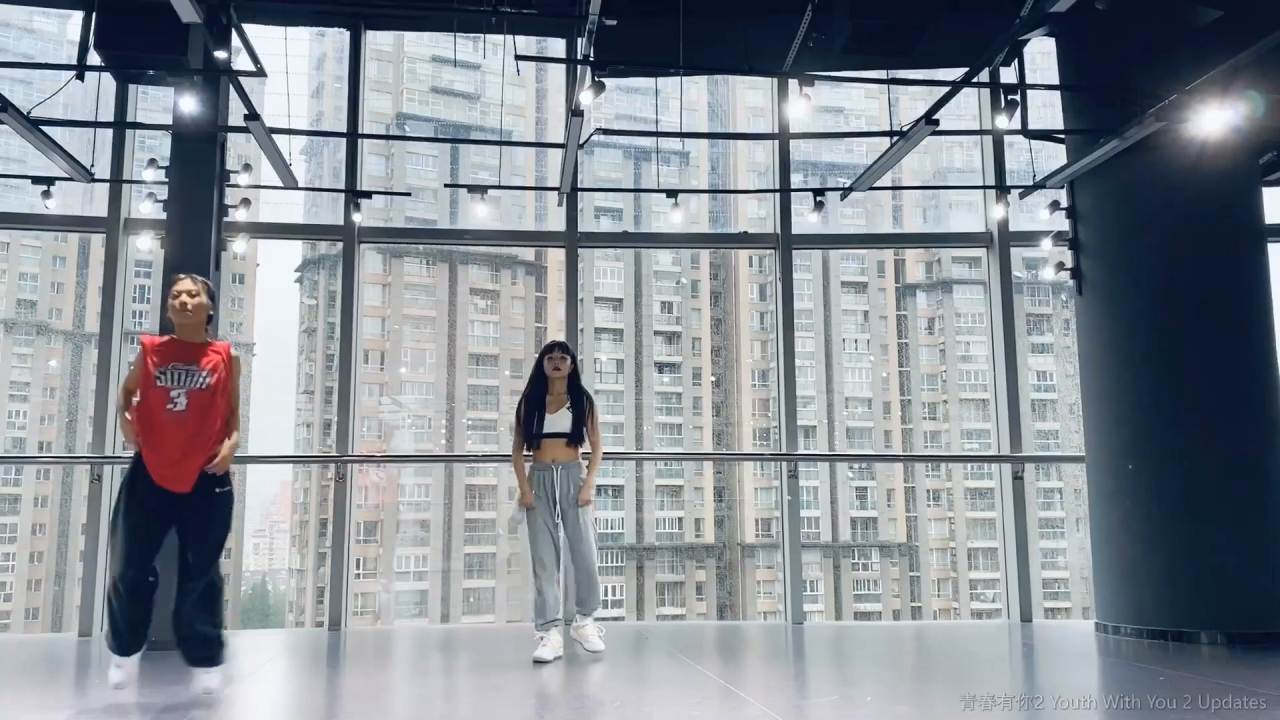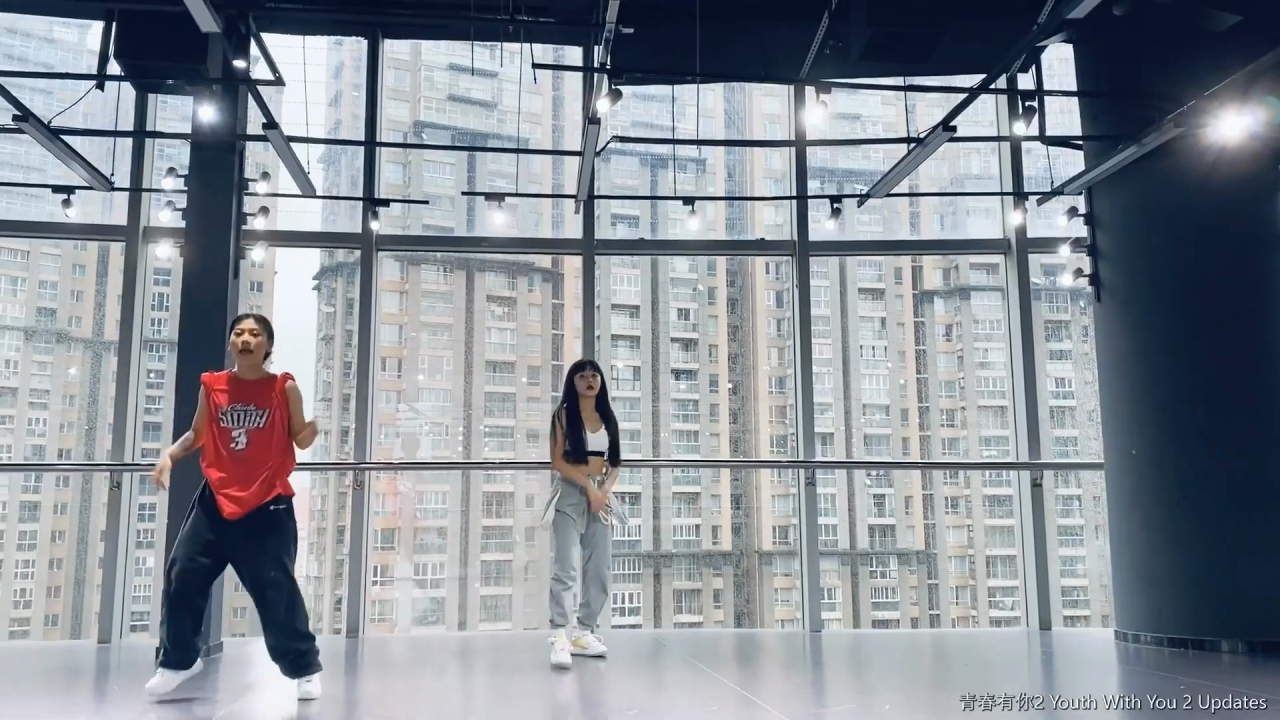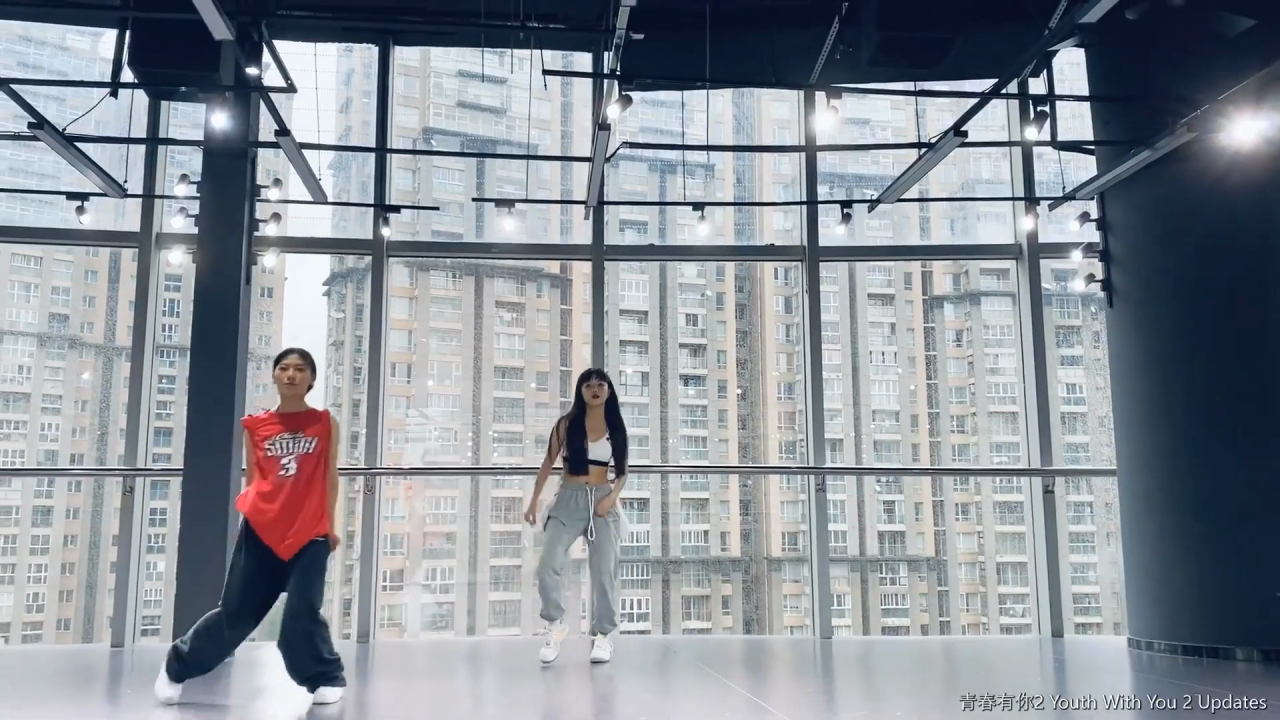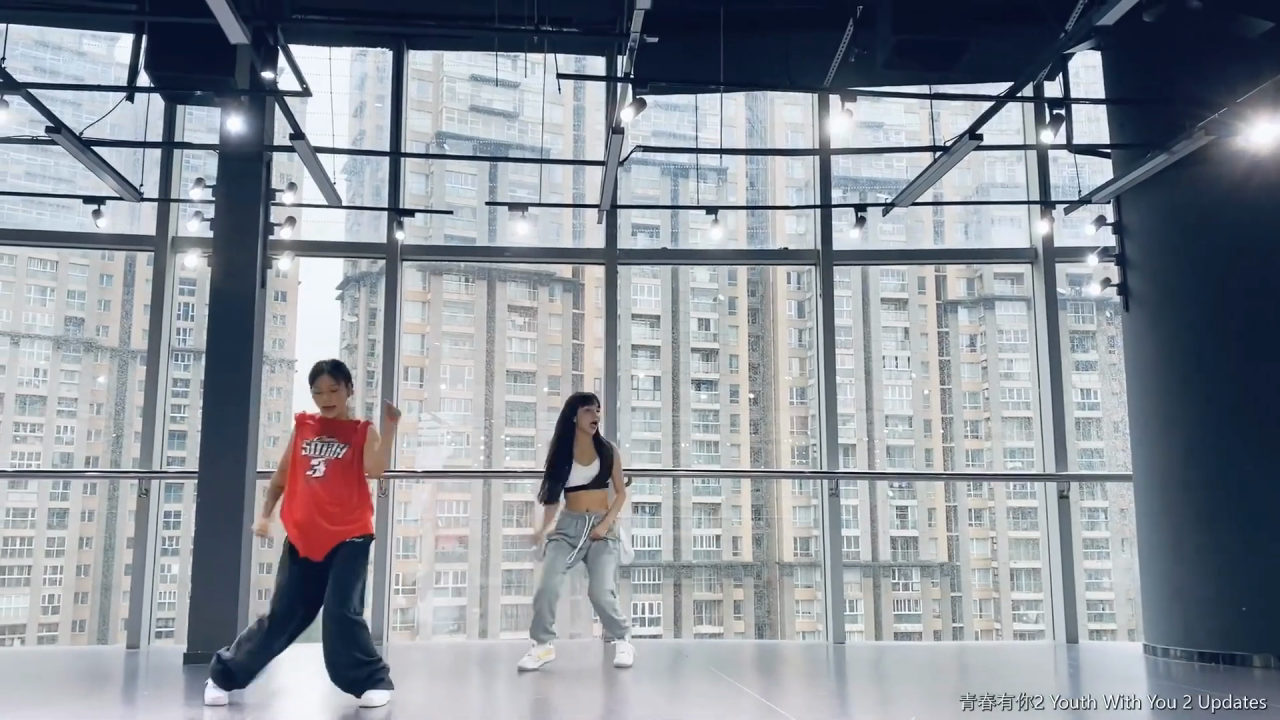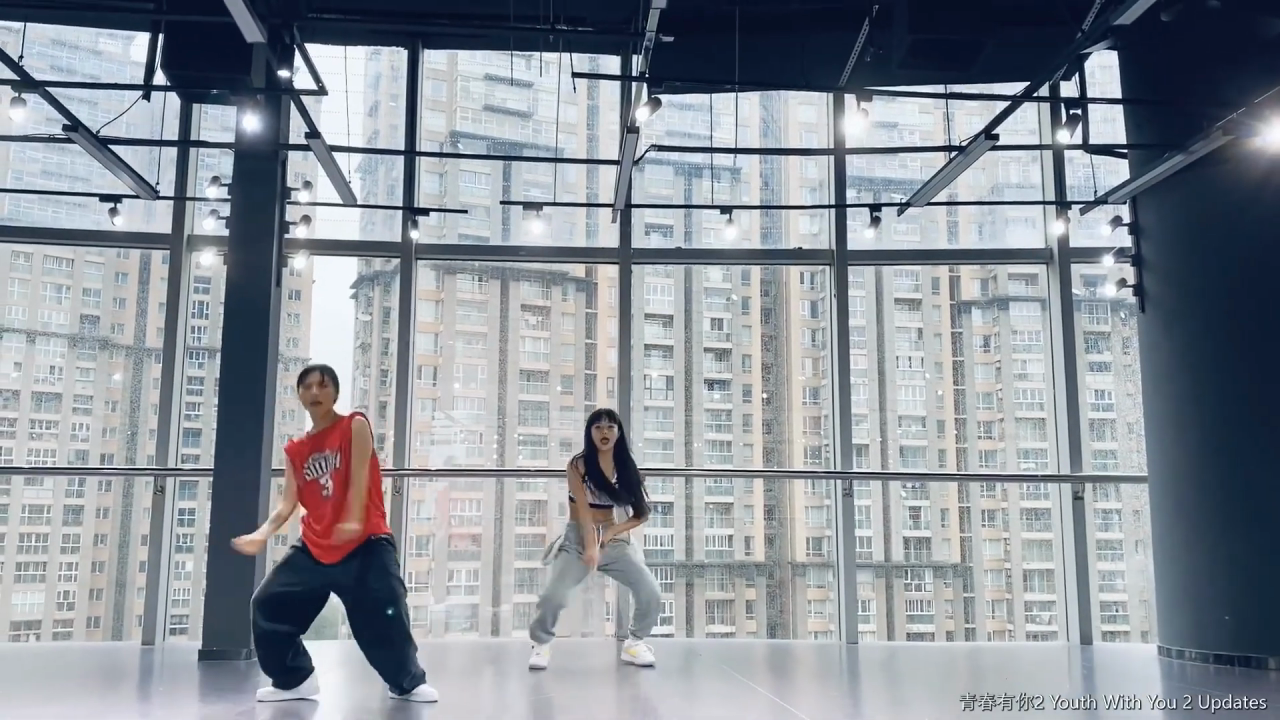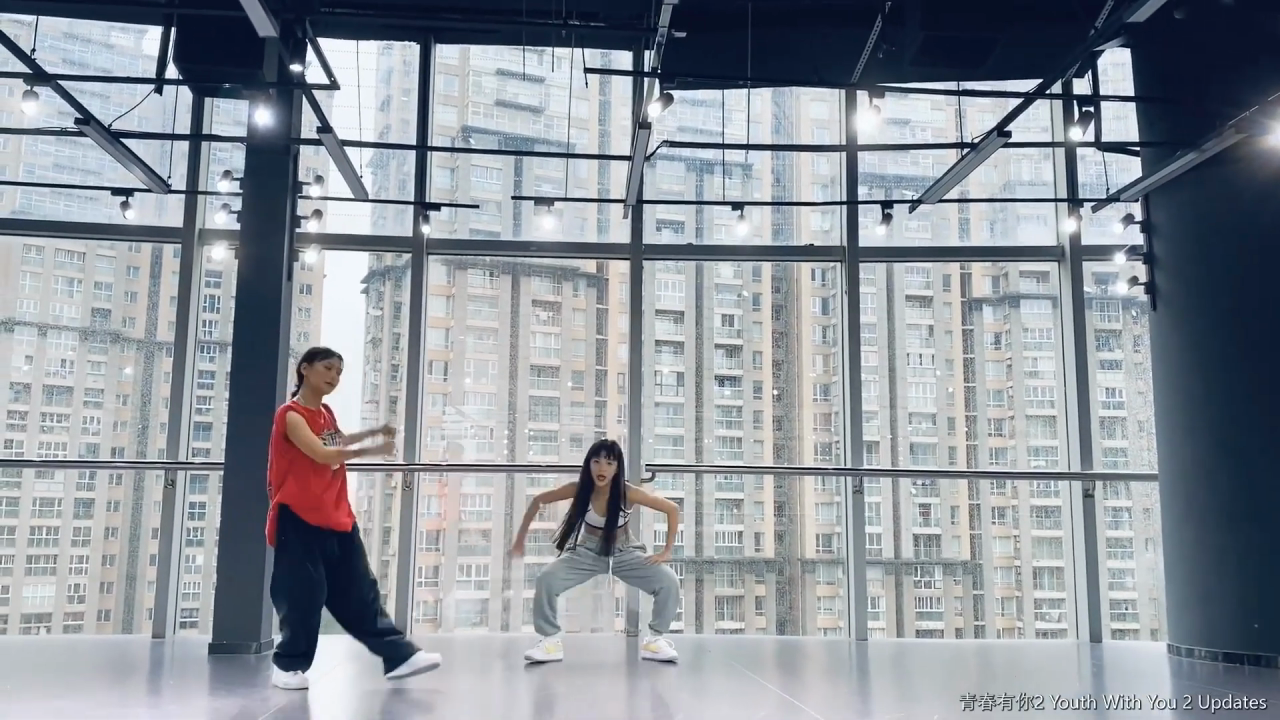
dt=0.5s
person 1, frame 1
left shoulder: (226, 357)
right shoulder: (151, 350)
left elbow: (232, 416)
right elbow: (127, 394)
left wrist: (230, 445)
right wrist: (126, 421)
left hip: (204, 476)
right hip: (150, 472)
left knee: (200, 572)
right knee: (130, 565)
left ankle: (205, 659)
right ankle: (125, 650)
person 1, frame 2
left shoulder: (284, 388)
right shoulder: (211, 386)
left elbow: (303, 441)
right elbow: (197, 435)
left wrist: (310, 429)
right wrist: (168, 457)
left hip: (268, 505)
right hip: (217, 499)
left knee: (275, 586)
right knee: (183, 578)
left ankle: (305, 670)
right ankle: (177, 662)
person 1, frame 3
left shoulder: (325, 423)
right shoulder: (254, 425)
left elbow: (329, 475)
right elbow: (253, 477)
left wrist: (332, 527)
right wrist: (258, 511)
left hip: (308, 535)
right hip: (259, 531)
left knee: (303, 613)
right knee: (235, 612)
left ankle: (326, 679)
right ankle: (176, 670)
person 1, frame 4
left shoulder: (363, 432)
right shoulder: (303, 425)
left elbow: (377, 470)
right elbow: (283, 473)
left wrist: (388, 429)
right wrist: (265, 515)
left hip: (349, 539)
right hip: (302, 539)
left knee: (343, 613)
right knee: (283, 618)
left ankle: (372, 682)
right ankle: (223, 677)
person 1, frame 5
left shoulder: (355, 425)
right shoulder: (296, 449)
left elbow: (360, 473)
right elbow: (290, 503)
left wrist: (353, 522)
right wrist: (262, 533)
left hip: (365, 541)
right hip: (316, 546)
left knee: (386, 608)
right knee: (268, 604)
left ankle: (407, 681)
right ankle: (294, 679)
person 1, frame 6
left shoulder: (323, 412)
right shoulder: (291, 414)
right elbow: (319, 453)
left wrist: (371, 433)
right wrist: (371, 448)
left hip: (336, 515)
right hip: (299, 515)
left knee: (358, 589)
right knee: (304, 592)
left ankle: (400, 657)
right ankle: (289, 664)
person 2, frame 1
left shoulder: (582, 401)
right shoulder: (529, 401)
left elbow: (595, 446)
right elbow: (518, 448)
left wrist: (589, 482)
right wrist: (523, 485)
left hip: (573, 478)
right hip: (539, 481)
left knee: (585, 553)
right knee: (544, 559)
left ankle: (585, 621)
right ankle: (549, 633)
person 2, frame 2
left shoulder: (607, 418)
right shoulder: (563, 415)
left elbow: (614, 462)
right elbow: (558, 461)
left wrist: (604, 487)
right wrist: (588, 486)
left hip: (599, 499)
right hip: (571, 496)
left knee: (600, 570)
right knee: (568, 566)
left ankle: (585, 632)
right ankle: (560, 637)
person 2, frame 3
left shoulder: (615, 427)
right shoulder: (566, 424)
left elbow: (622, 472)
right elbow: (548, 462)
left wrist: (613, 496)
right wrist: (534, 500)
left hip: (602, 503)
right hip: (568, 500)
left knee: (604, 573)
right knee: (548, 565)
left ankle: (602, 636)
right ankle: (554, 625)
person 2, frame 4
left shoulder: (608, 452)
right shoulder: (560, 452)
left elbow: (620, 493)
right elbow: (552, 495)
left wrist: (606, 523)
right wrist: (544, 527)
left hip: (602, 529)
right hip: (568, 528)
left knee: (602, 594)
right knee: (548, 588)
left ankle: (621, 641)
right ankle: (542, 645)
person 2, frame 5
left shoulder: (626, 467)
right shoulder: (578, 465)
left elbow: (642, 512)
right elbow: (582, 506)
left wrist: (615, 530)
right wrist: (589, 546)
left hip: (611, 540)
right hip: (577, 539)
left knee: (650, 593)
right knee: (554, 597)
left ankle: (635, 643)
right ankle: (542, 645)
person 2, frame 6
left shoulder: (627, 493)
right shoulder: (578, 489)
left elbow: (672, 509)
right elbow: (536, 502)
left wrist: (667, 550)
right wrist: (520, 539)
left hip: (624, 551)
right hip: (588, 549)
left knee: (669, 583)
right knee: (547, 581)
left ankle: (656, 640)
right ankle: (550, 642)
